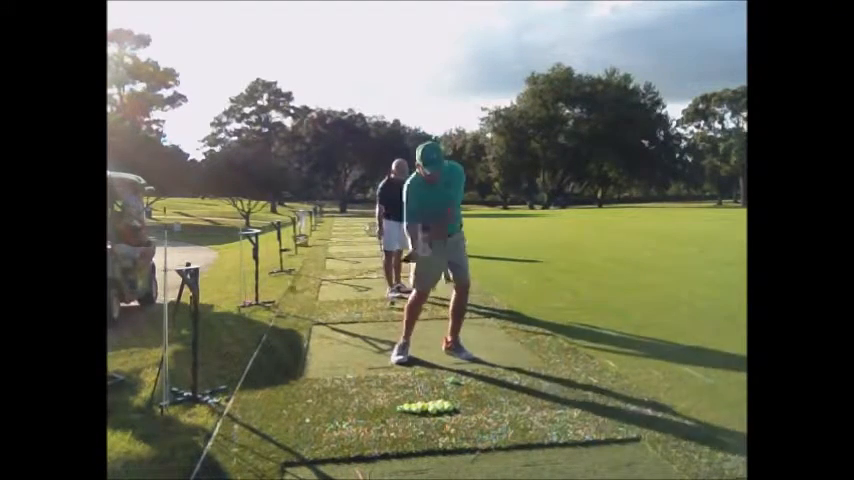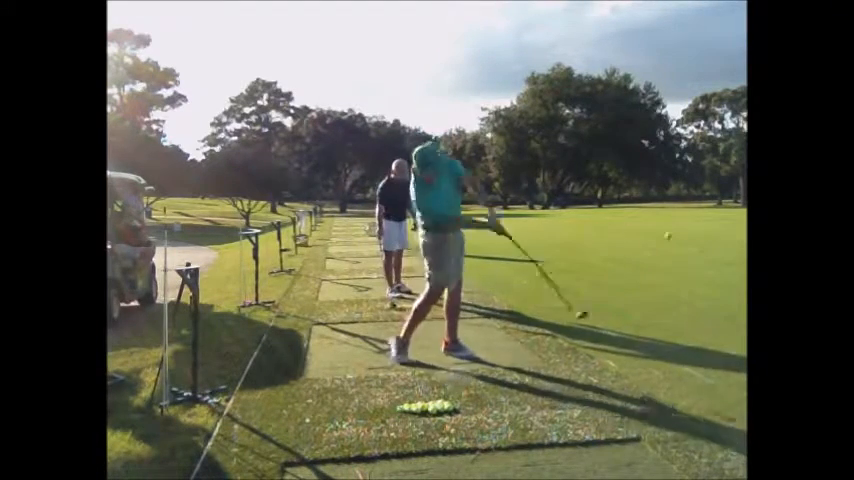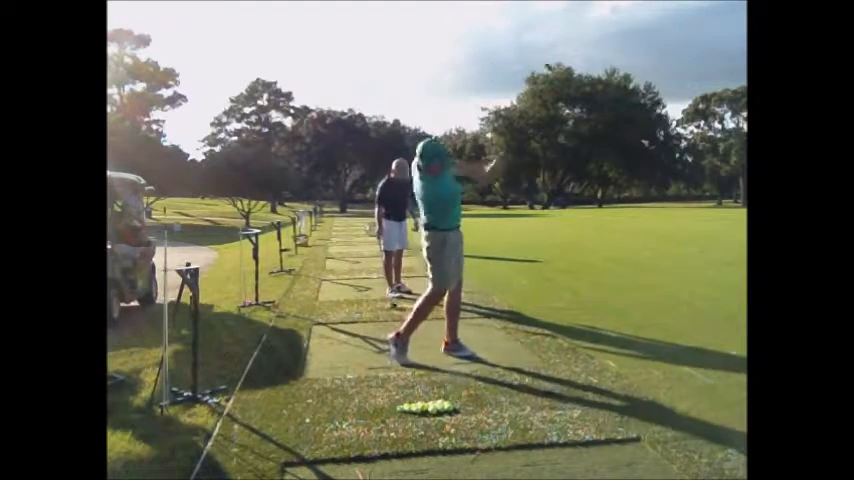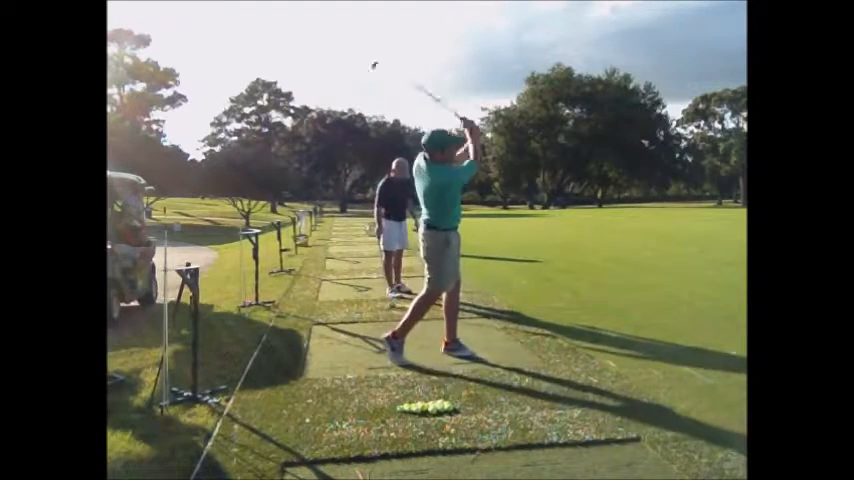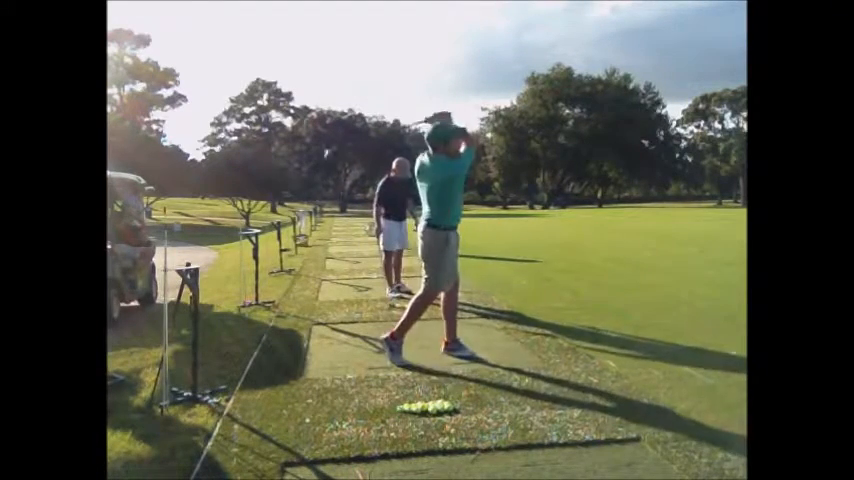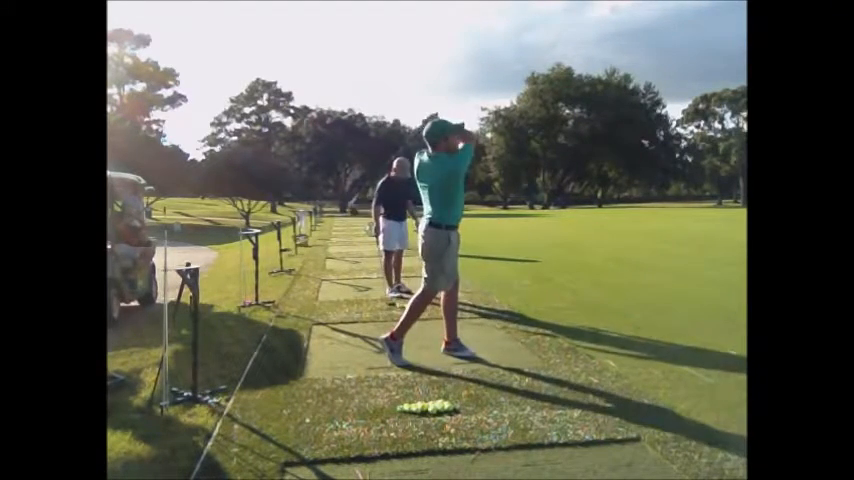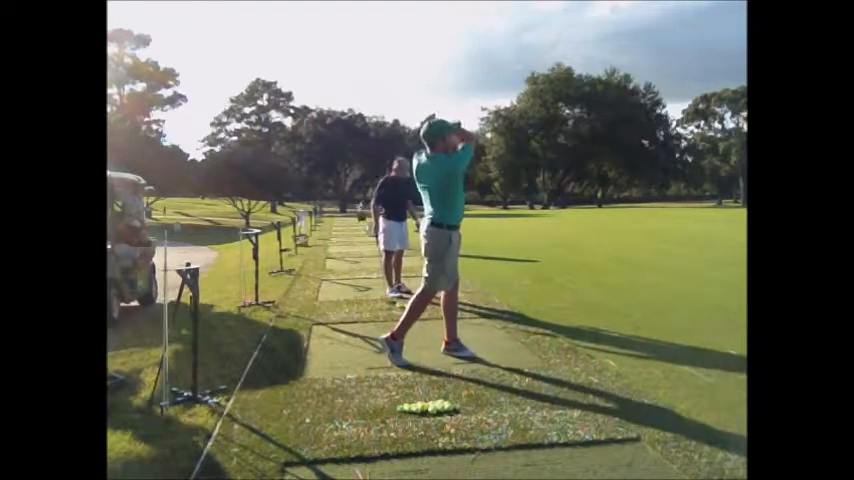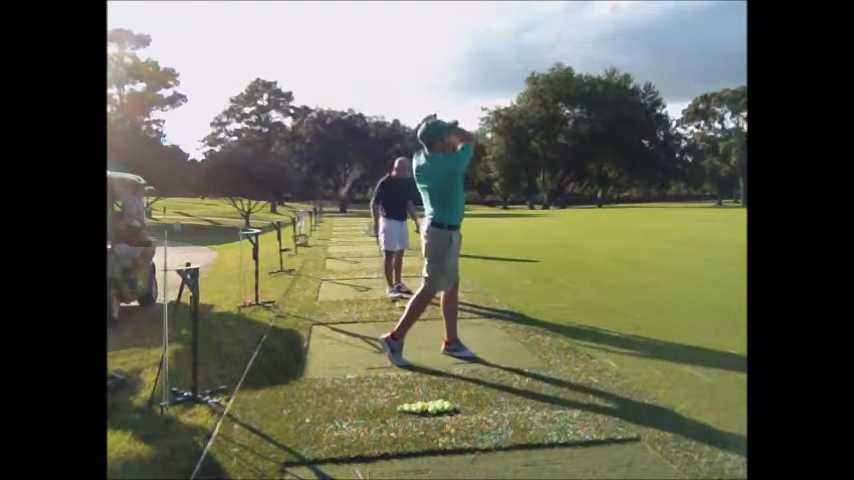
dt=0.1s
person 1, frame 1
left shoulder: (455, 171)
right shoulder: (412, 186)
left elbow: (450, 211)
right elbow: (410, 224)
left wrist: (434, 233)
right wrist: (418, 245)
left hip: (454, 237)
right hip: (428, 241)
left knee: (462, 287)
right knee: (421, 292)
left ankle: (452, 342)
right ankle: (404, 342)
person 1, frame 2
left shoulder: (444, 164)
right shoulder: (419, 192)
left elbow: (469, 180)
right elbow: (450, 223)
left wrist: (486, 204)
right wrist: (486, 225)
left hip: (454, 233)
right hip: (436, 237)
left knee: (455, 287)
right knee: (436, 290)
left ankle: (451, 341)
right ankle: (402, 340)
person 1, frame 3
left shoulder: (422, 164)
right shoulder: (437, 189)
left elbow: (456, 167)
right elbow: (479, 183)
left wrist: (486, 169)
right wrist: (492, 171)
left hip: (449, 233)
right hip: (440, 238)
left knee: (455, 286)
right knee: (438, 290)
left ankle: (451, 341)
right ankle: (401, 337)
person 1, frame 4
left shoulder: (421, 160)
right shoulder: (445, 178)
left elbow: (454, 159)
right elbow: (472, 164)
left wrist: (468, 140)
right wrist: (473, 136)
left hip: (446, 232)
right hip: (439, 236)
left knee: (453, 285)
right knee: (434, 290)
left ankle: (451, 342)
right ankle: (396, 337)
person 1, frame 5
left shoulder: (422, 160)
right shoulder: (453, 168)
left elbow: (454, 150)
right elbow: (470, 143)
left wrist: (442, 127)
right wrist: (452, 129)
left hip: (442, 232)
right hip: (439, 234)
left knee: (451, 286)
right knee: (431, 290)
left ankle: (450, 341)
right ankle: (394, 338)
person 1, frame 6
left shoulder: (420, 159)
right shoulder: (453, 165)
right elbow: (468, 140)
left wrist: (437, 126)
right wrist: (448, 129)
left hip: (440, 231)
right hip: (440, 234)
left knee: (451, 285)
right knee: (430, 290)
left ankle: (451, 341)
right ankle: (394, 337)
person 1, frame 7
left shoulder: (419, 160)
right shoulder: (452, 164)
right elbow: (469, 139)
left wrist: (431, 126)
right wrist: (441, 127)
left hip: (442, 230)
right hip: (442, 233)
left knee: (451, 286)
right knee: (430, 289)
left ankle: (451, 341)
right ankle: (395, 338)
person 1, frame 8
left shoulder: (419, 161)
right shoulder: (451, 165)
right elbow: (468, 139)
left wrist: (430, 126)
right wrist: (440, 127)
left hip: (441, 230)
right hip: (443, 233)
left knee: (451, 286)
right knee: (430, 289)
left ankle: (451, 341)
right ankle: (395, 338)
person 2, frame 1
right shoulder: (385, 185)
right elbow: (379, 207)
right wrist: (380, 226)
left hip: (402, 221)
right hip: (389, 222)
left knee: (399, 253)
right knee: (389, 254)
left ankle: (398, 283)
right ankle: (390, 287)
person 2, frame 2
left shoulder: (406, 183)
right shoulder: (385, 186)
right elbow: (379, 208)
right wrist: (379, 226)
left hip: (402, 221)
right hip: (389, 222)
left knee: (399, 253)
right knee: (389, 254)
left ankle: (398, 283)
right ankle: (390, 287)
person 2, frame 3
left shoulder: (406, 183)
right shoulder: (385, 185)
right elbow: (378, 207)
left wrist: (414, 218)
right wrist: (379, 226)
left hip: (402, 221)
right hip: (389, 222)
left knee: (399, 253)
right knee: (389, 254)
left ankle: (398, 283)
right ankle: (390, 287)
person 2, frame 4
left shoulder: (406, 182)
right shoulder: (385, 185)
right elbow: (378, 207)
right wrist: (379, 225)
left hip: (402, 221)
right hip: (388, 221)
left knee: (399, 253)
right knee: (388, 254)
left ankle: (398, 283)
right ankle: (390, 287)
person 2, frame 5
left shoulder: (406, 182)
right shoulder: (385, 184)
right elbow: (377, 206)
right wrist: (378, 225)
left hip: (402, 221)
right hip: (388, 221)
left knee: (399, 253)
right knee: (388, 254)
left ankle: (398, 283)
right ankle: (390, 287)
person 2, frame 6
left shoulder: (407, 182)
right shoulder: (385, 184)
right elbow: (376, 205)
left wrist: (415, 219)
right wrist: (376, 224)
left hip: (402, 221)
right hip: (388, 221)
left knee: (399, 253)
right knee: (388, 254)
left ankle: (397, 283)
right ankle: (390, 287)
person 2, frame 7
left shoulder: (406, 182)
right shoulder: (385, 183)
right elbow: (374, 204)
left wrist: (416, 220)
right wrist: (375, 223)
left hip: (402, 221)
right hip: (388, 221)
left knee: (399, 253)
right knee: (389, 254)
left ankle: (398, 283)
right ankle: (390, 287)
person 2, frame 8
left shoulder: (407, 182)
right shoulder: (385, 183)
right elbow: (374, 203)
left wrist: (415, 221)
right wrist: (375, 222)
left hip: (402, 221)
right hip: (389, 221)
left knee: (400, 253)
right knee: (389, 254)
left ankle: (398, 283)
right ankle: (390, 287)
